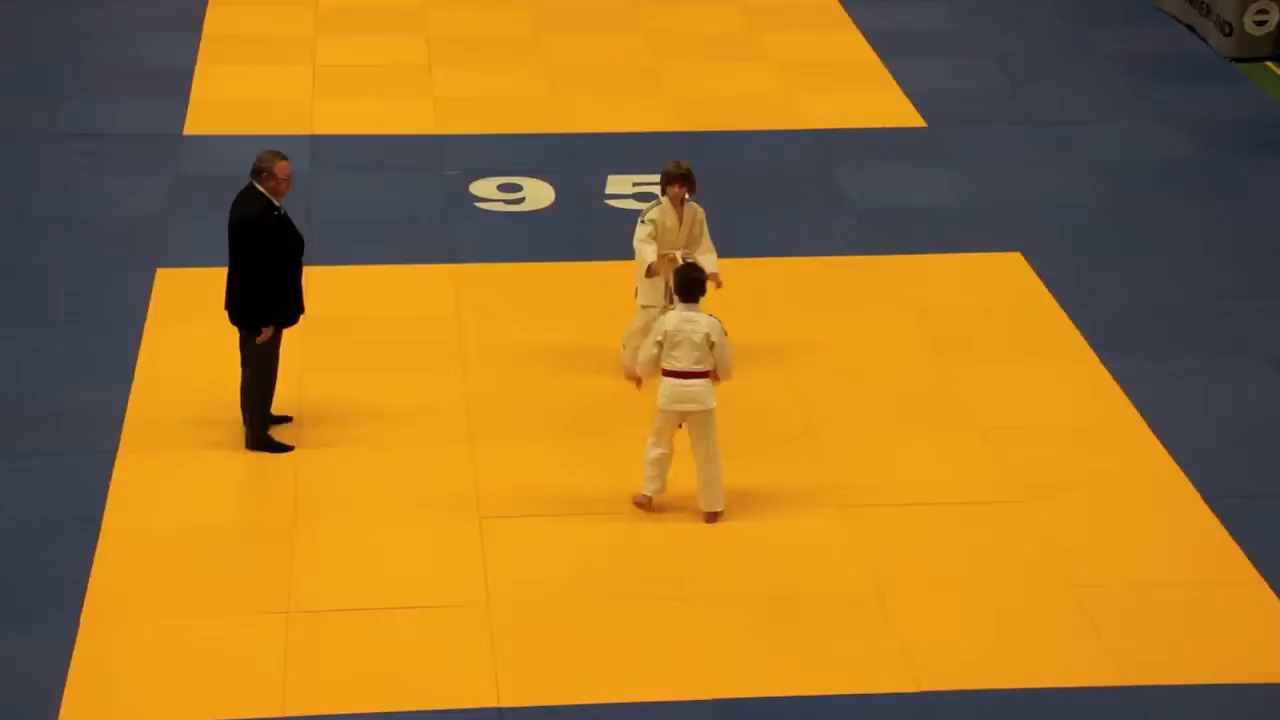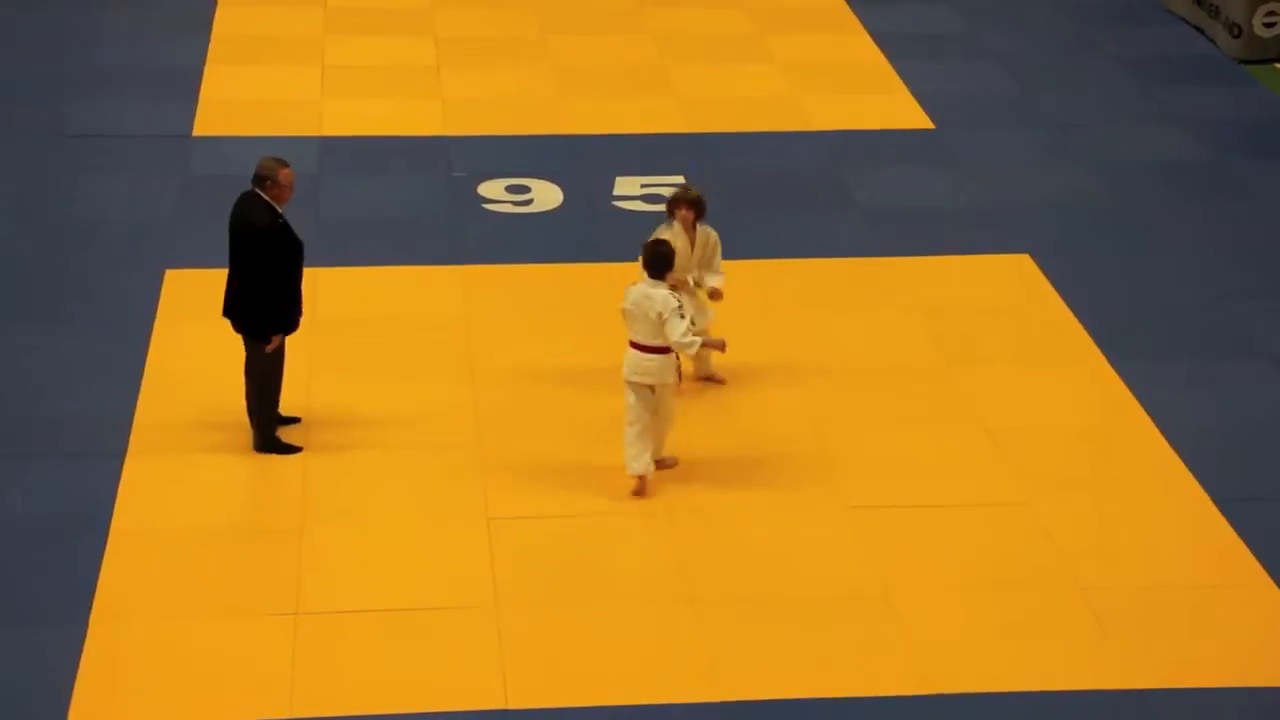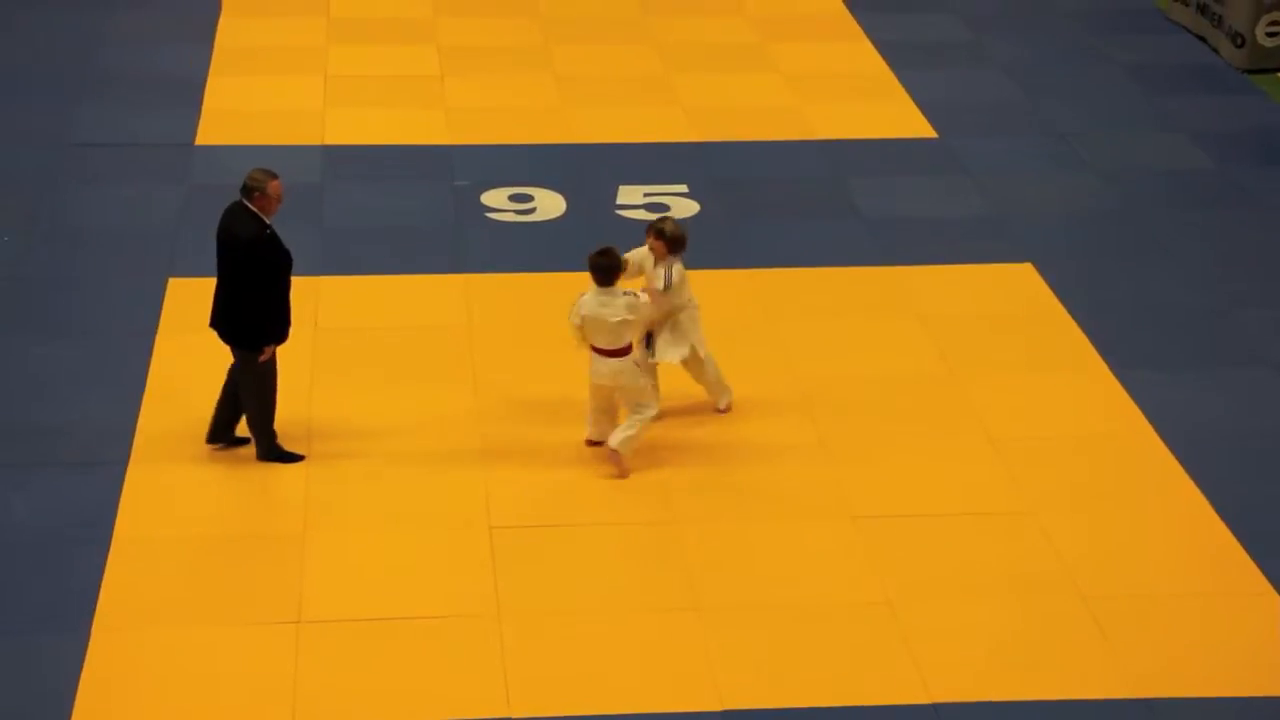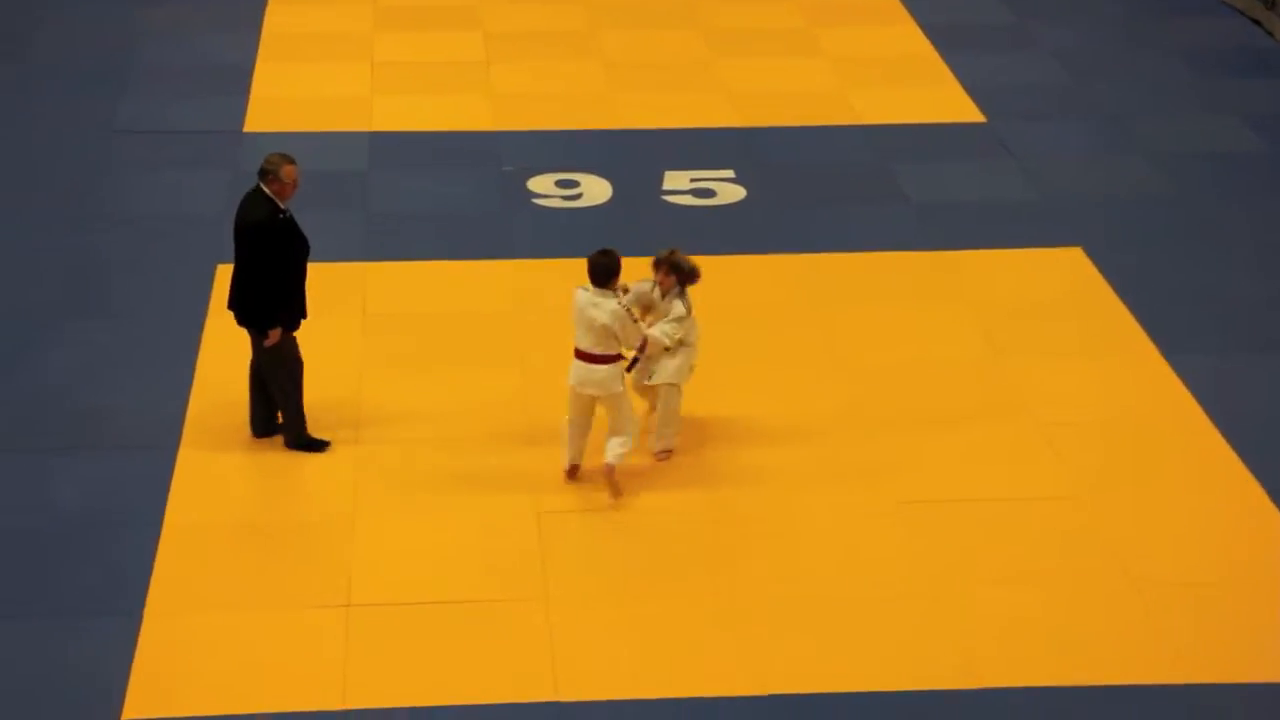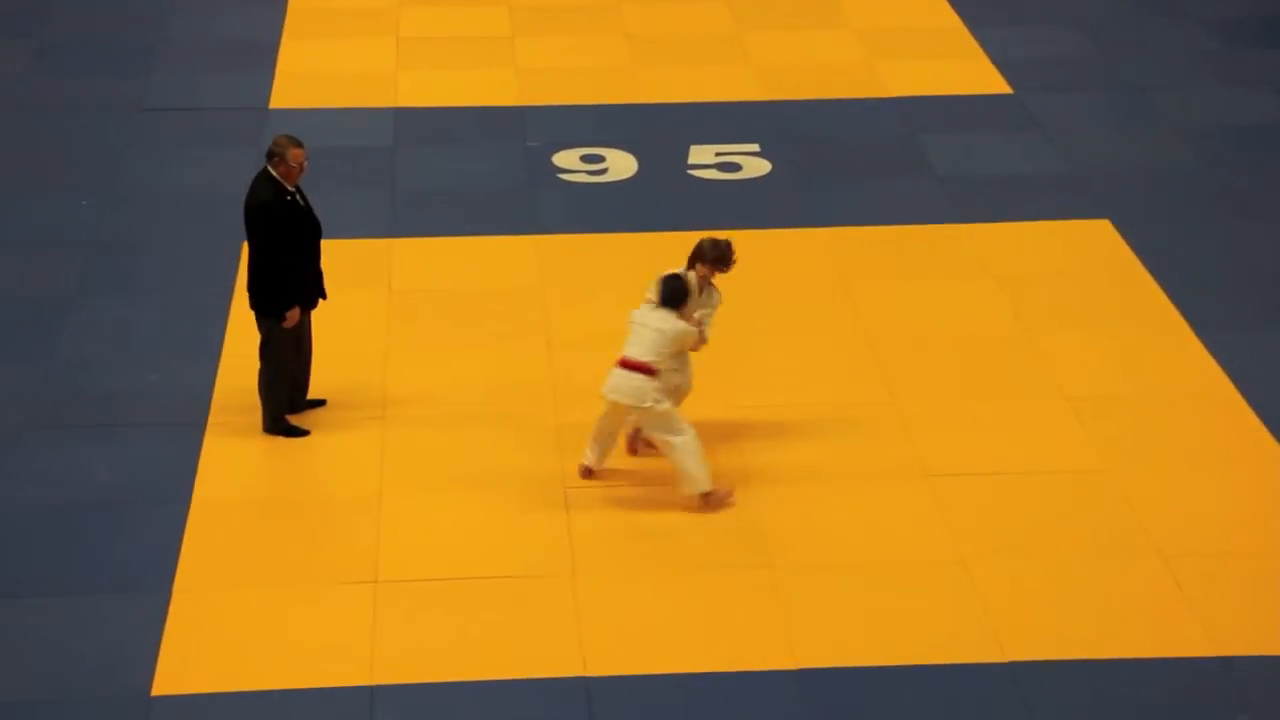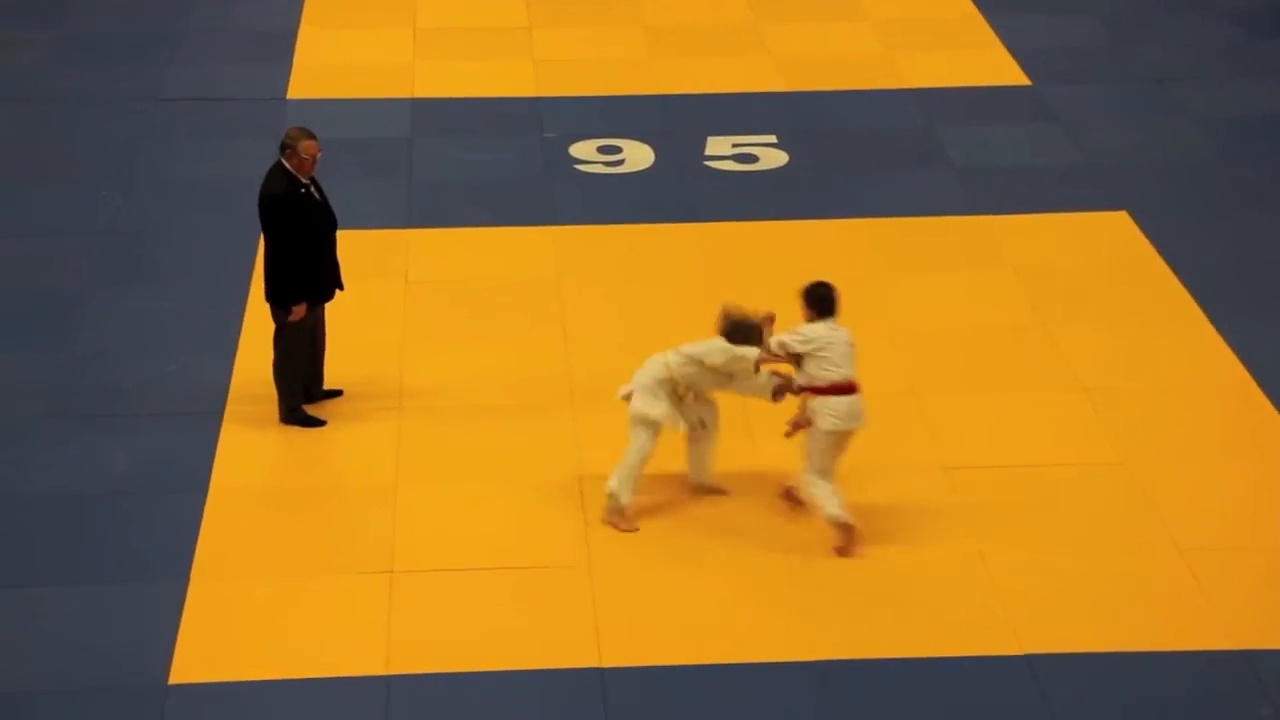
dt=0.5s
person 1, frame 1
left shoulder: (251, 197)
right shoulder: (257, 215)
right elbow: (258, 272)
right wrist: (266, 319)
left hip: (253, 300)
right hip: (258, 306)
left knee: (257, 364)
right knee: (261, 367)
left ankle: (256, 414)
right ankle: (257, 434)
person 1, frame 2
left shoulder: (249, 202)
right shoulder: (264, 224)
right elbow: (265, 281)
right wrist: (274, 327)
left hip: (249, 304)
right hip: (260, 311)
left knee: (260, 368)
right knee: (266, 370)
left ankle: (265, 416)
right ankle: (265, 437)
person 1, frame 3
left shoulder: (235, 212)
right shoulder: (253, 236)
right elbow: (257, 293)
right wrist: (267, 337)
left hip: (235, 315)
right hip: (250, 323)
left knee: (242, 374)
right knee: (260, 383)
left ankle: (220, 431)
right ankle: (267, 446)
person 1, frame 4
left shoulder: (258, 200)
right shoulder: (263, 219)
right elbow: (264, 275)
right wrist: (273, 321)
left hip: (259, 303)
right hip: (266, 308)
left knee: (265, 363)
right knee: (286, 366)
left ankle: (263, 423)
right ankle: (295, 433)
person 1, frame 5
left shoulder: (282, 183)
right shoulder: (266, 200)
right elbow: (271, 259)
right wrist: (289, 303)
left hip: (294, 285)
right hip: (277, 294)
left knee: (299, 347)
right knee: (278, 353)
left ankle: (295, 399)
right ankle: (274, 418)
person 1, frame 6
left shoulder: (299, 175)
right shoulder: (278, 193)
right elbow: (283, 251)
right wrist: (296, 297)
left hip: (311, 277)
right hip: (293, 285)
left knee: (313, 339)
right knee: (292, 345)
left ankle: (312, 389)
right ankle: (291, 409)
person 2, frame 1
left shoulder: (665, 321)
right shoulder: (712, 324)
left elbow: (646, 360)
right elbow: (725, 365)
left wrist: (640, 372)
right wrist: (716, 375)
left hip: (671, 390)
right hip: (701, 392)
left knee: (659, 444)
right knee: (707, 451)
left ankle: (649, 495)
right ankle: (711, 507)
person 2, frame 2
left shoulder: (631, 292)
right shoulder: (671, 301)
right elbow: (680, 340)
right wrist: (710, 343)
left hip: (635, 361)
right hip: (662, 364)
left knee: (636, 419)
right knee: (663, 414)
left ankle: (640, 473)
right ankle: (655, 457)
person 2, frame 3
left shoulder: (585, 301)
right shoulder: (630, 300)
left elbow: (577, 327)
right elbow: (644, 314)
left hip: (598, 363)
right hip: (625, 366)
left knee: (601, 402)
right knee: (645, 407)
left ankle: (596, 435)
right ankle: (616, 447)
person 2, frame 4
left shoulder: (578, 296)
right shoulder: (619, 310)
right elbow: (635, 343)
right wrist: (638, 322)
left hip: (580, 369)
right hip: (607, 374)
left knee: (577, 419)
right knee: (622, 427)
left ankle: (572, 465)
right ankle: (611, 464)
person 2, frame 5
left shoulder: (639, 314)
right shoulder: (681, 328)
right elbow: (692, 342)
right wrist: (694, 329)
left hip: (618, 380)
right hip: (642, 388)
left knee: (608, 426)
right knee: (681, 436)
left ankle: (590, 464)
right ankle: (705, 491)
person 2, frame 6
left shoulder: (806, 334)
right shoulder: (842, 335)
left elbow: (769, 348)
left hip: (827, 407)
right hip: (849, 402)
left knee: (816, 473)
right knee: (822, 464)
left ankle: (843, 525)
right ankle: (799, 494)
person 3, frame 1
left shoulder: (696, 213)
right shoulder: (653, 211)
left elbow: (701, 244)
right elbow: (642, 241)
left wrist: (711, 269)
right wrist: (653, 263)
left hip: (679, 269)
right hip: (652, 269)
right knee: (648, 317)
right ankle: (631, 361)
person 3, frame 2
left shoulder: (708, 236)
right shoulder: (664, 234)
left elbow: (712, 267)
left wrist: (712, 286)
right wrist: (669, 279)
left hip: (690, 291)
left knee: (701, 330)
left ankle: (704, 370)
person 3, frame 3
left shoulder: (672, 273)
right shoulder: (647, 253)
left elbow: (660, 306)
right elbow: (629, 262)
right wrist: (621, 263)
left hip: (680, 319)
right hip: (659, 316)
left knee: (696, 362)
right knee: (647, 361)
left ankle: (722, 397)
person 3, frame 4
left shoulder: (681, 305)
right shoulder: (650, 289)
left elbow: (666, 334)
right elbow: (632, 298)
left hip: (678, 347)
right hip: (656, 342)
left knee: (668, 390)
right knee: (640, 382)
left ankle: (663, 444)
right ankle: (655, 402)
person 3, frame 5
left shoulder: (711, 292)
left elbow: (702, 323)
right elbow: (653, 304)
left wrist: (701, 336)
left knee: (681, 385)
left ankle: (642, 432)
right ankle: (638, 433)
person 3, frame 6
left shoulder: (731, 363)
right shoulder: (718, 349)
left elbow: (749, 380)
right elbow: (745, 359)
left hip: (674, 385)
right hip: (653, 382)
left knee: (706, 417)
right knee: (642, 444)
left ankle: (699, 480)
right ankle: (616, 506)
